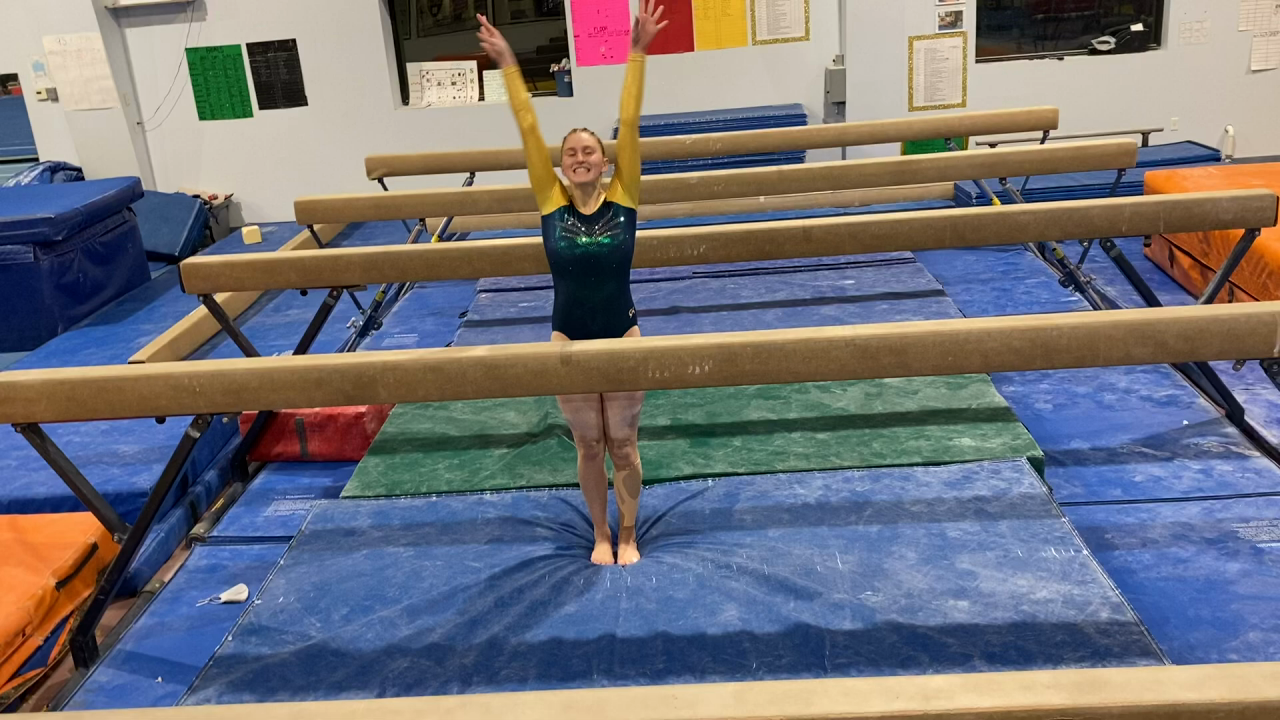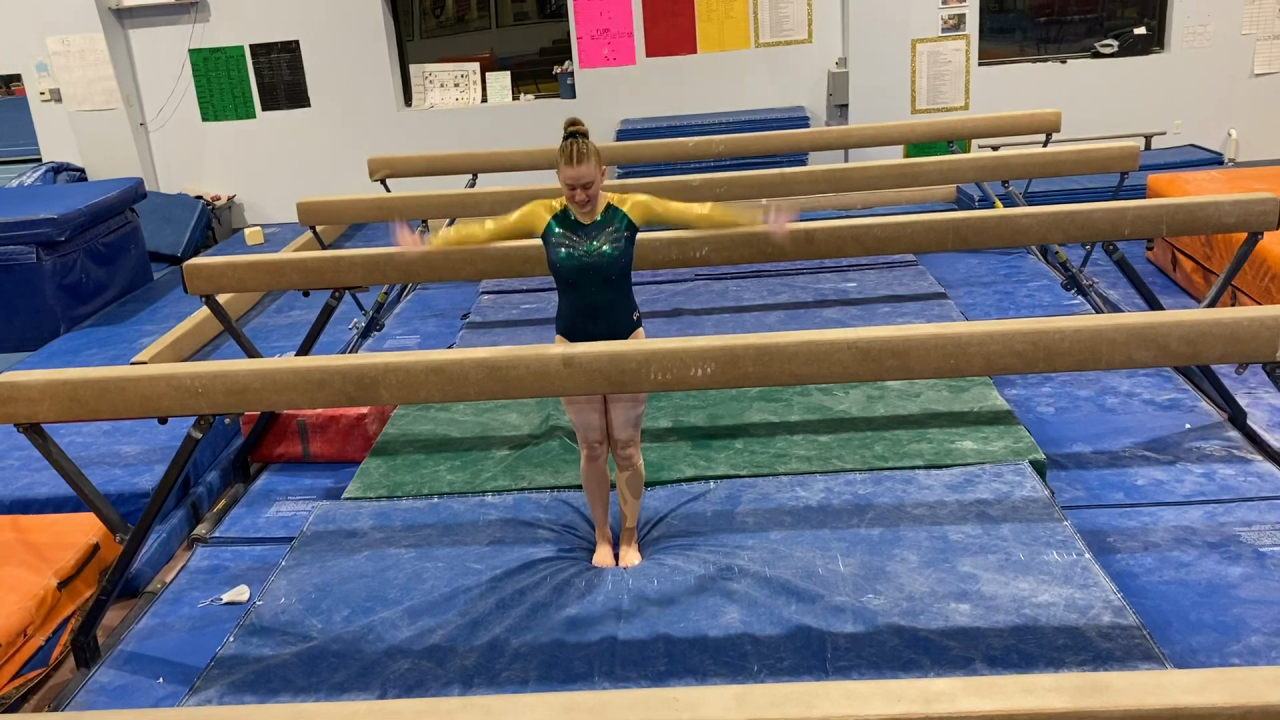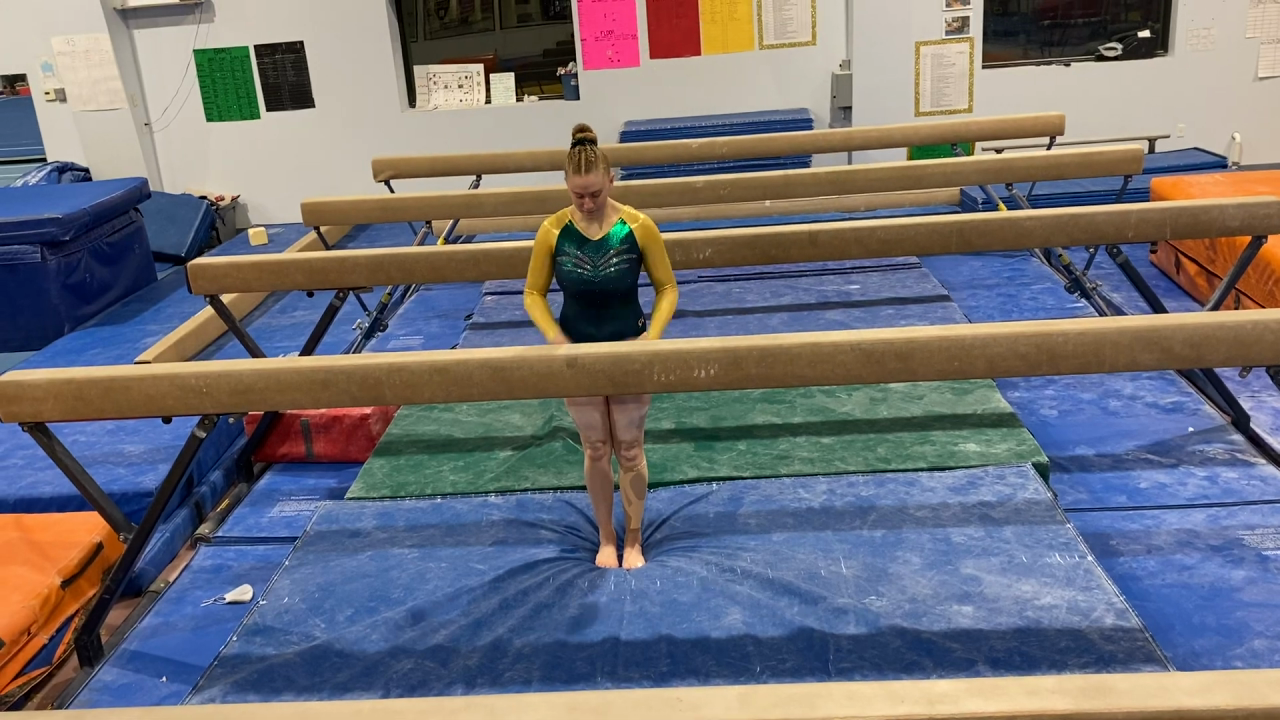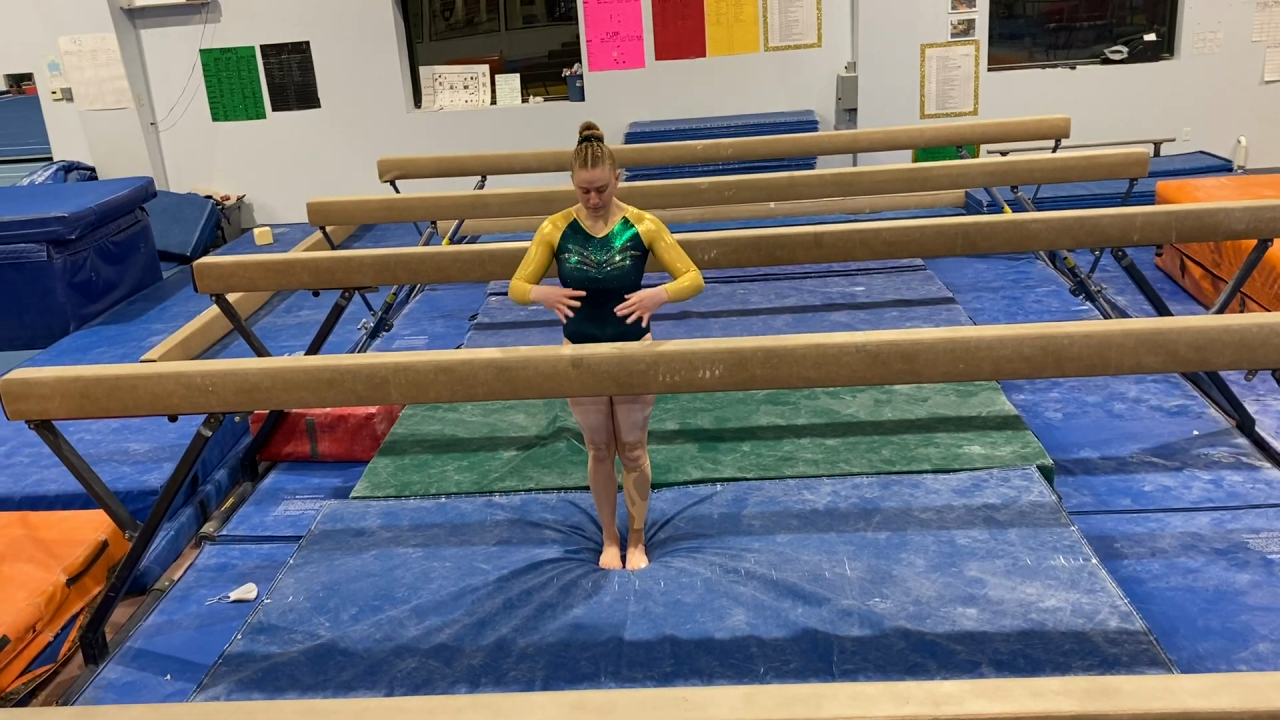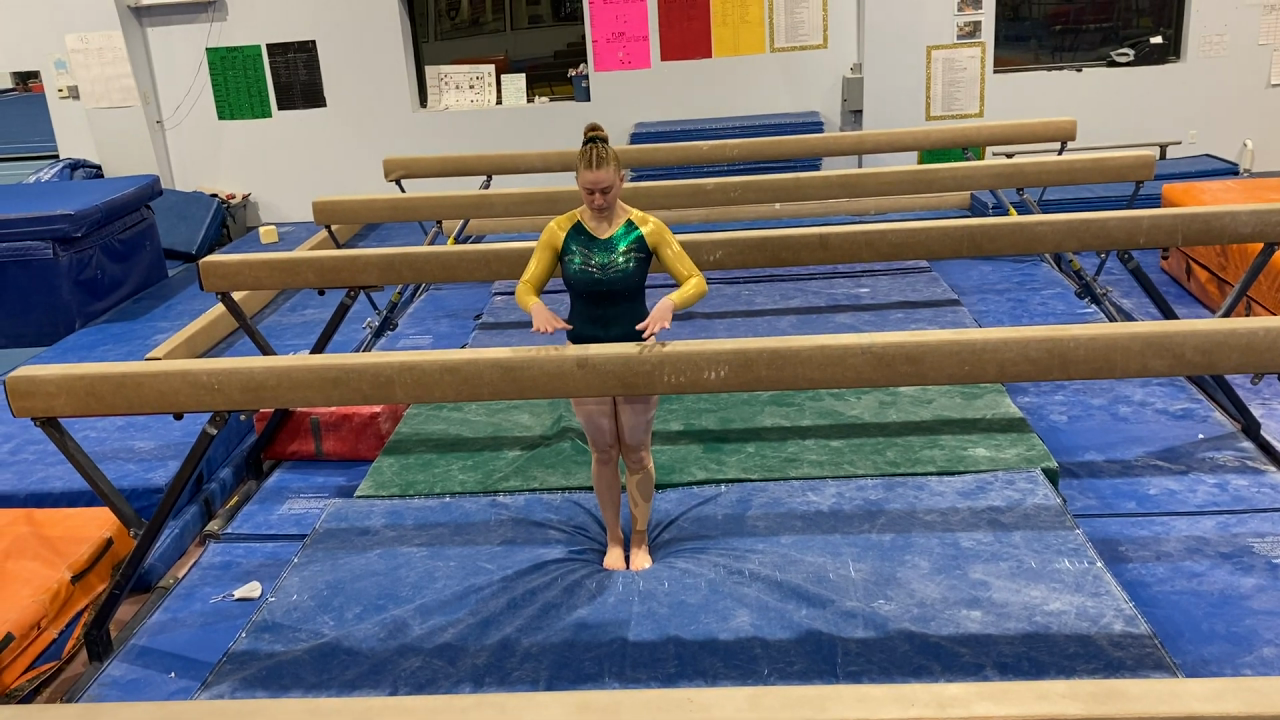
dt=0.3s
person 1, frame 1
left shoulder: (623, 201)
right shoulder: (551, 204)
left elbow: (631, 126)
right elbow: (529, 131)
left wrist: (637, 53)
right wrist: (507, 65)
left hip: (623, 345)
right hip: (567, 347)
left knee: (623, 447)
right knee: (589, 448)
left ankle: (627, 535)
right ankle: (601, 535)
person 1, frame 2
left shoulder: (629, 210)
right shoulder: (545, 216)
left elbow: (696, 213)
right elbow: (487, 229)
left wrist: (759, 219)
right wrist: (425, 244)
left hip: (627, 345)
right hip: (572, 350)
left knee: (627, 447)
right knee: (592, 449)
left ankle: (630, 536)
right ankle: (603, 537)
person 1, frame 3
left shoulder: (639, 226)
right shoulder: (552, 231)
left elbow: (667, 289)
right elbow: (534, 294)
left wrist: (652, 339)
right wrist: (554, 338)
left hip: (629, 347)
right hip: (578, 351)
left knee: (630, 448)
right knee: (596, 449)
left ankle: (633, 538)
right ankle: (606, 537)
person 1, frame 4
left shoulder: (643, 225)
right shoulder: (555, 229)
left elbow: (694, 279)
right elbow: (517, 287)
left wrist: (659, 295)
right wrist: (543, 293)
left hip: (634, 350)
left knee: (633, 450)
right knee: (599, 450)
left ankle: (636, 539)
right ankle: (609, 538)
person 1, frame 5
left shoulder: (647, 228)
right shoulder: (560, 231)
left elbow: (696, 282)
right elbow: (525, 286)
left wrist: (668, 303)
right wrist: (537, 308)
left knee: (637, 452)
right knee: (603, 453)
left ankle: (640, 539)
right ankle: (613, 538)
